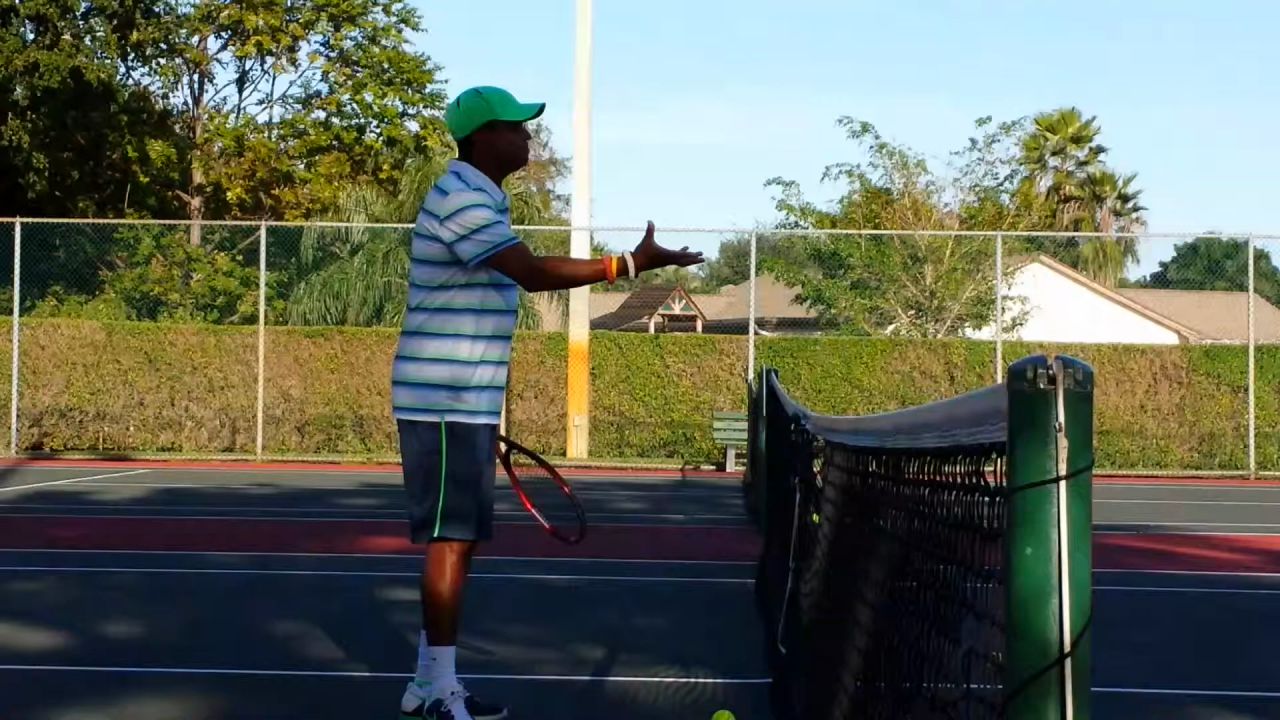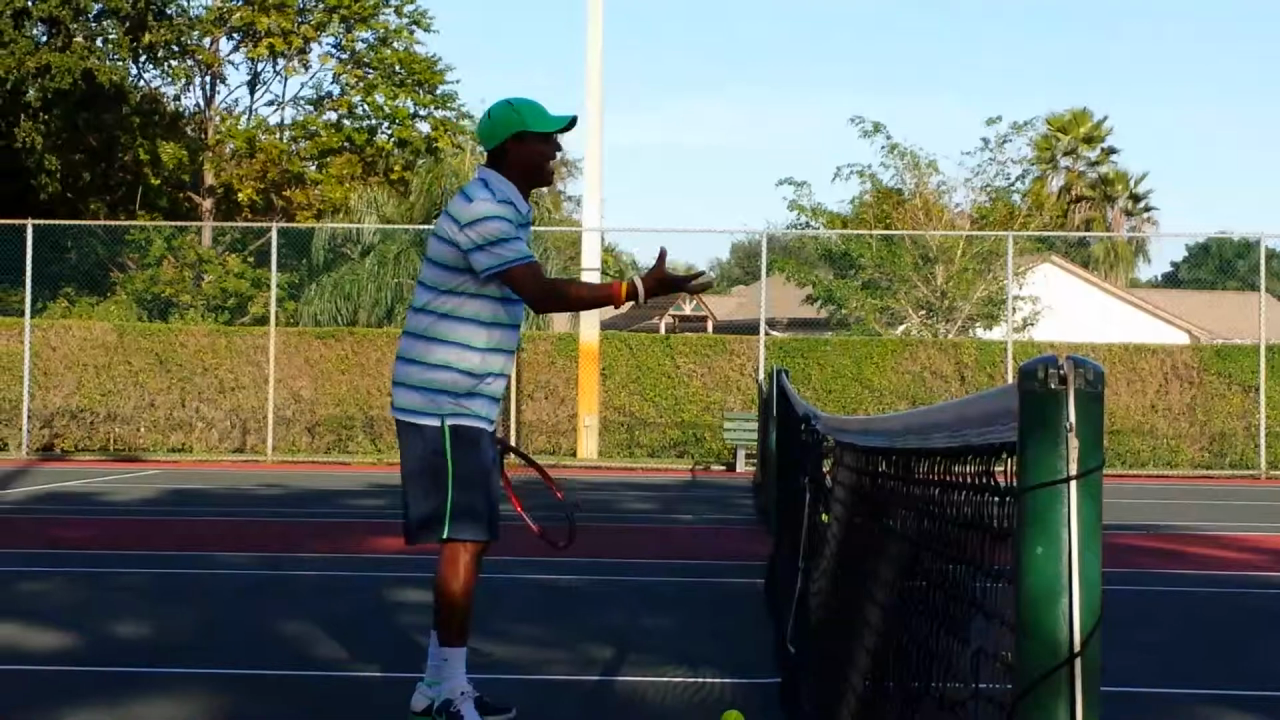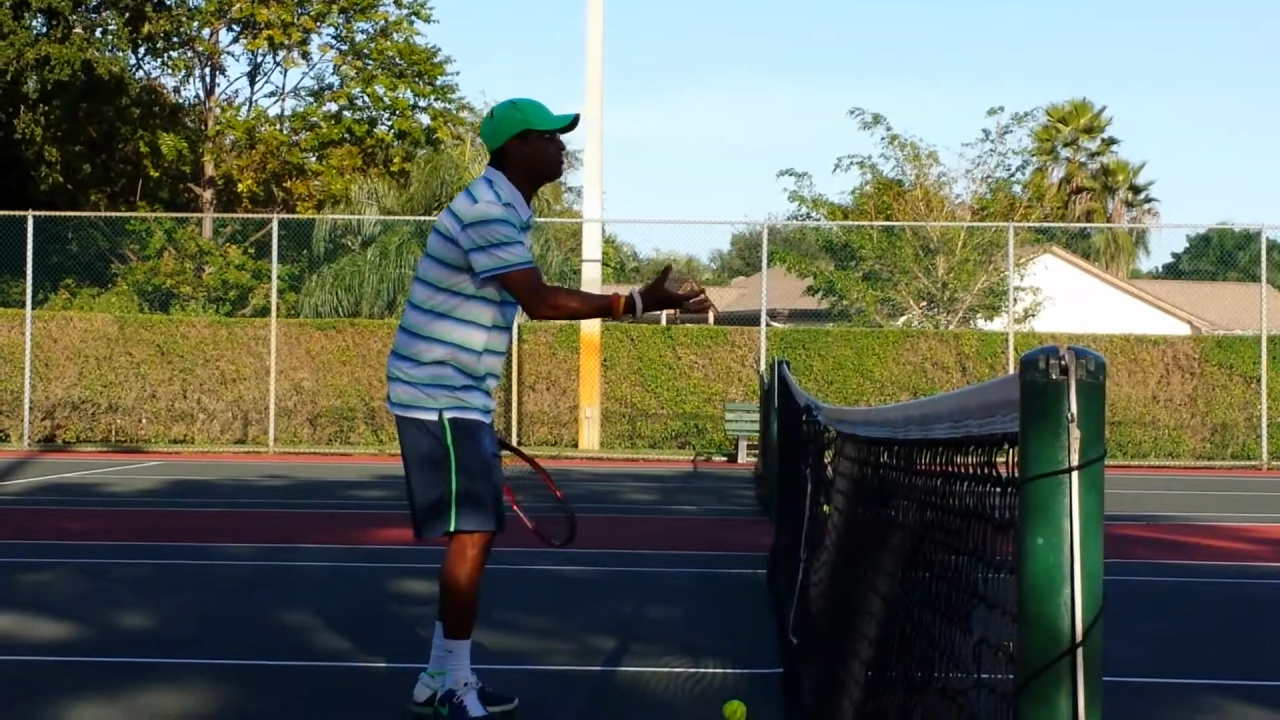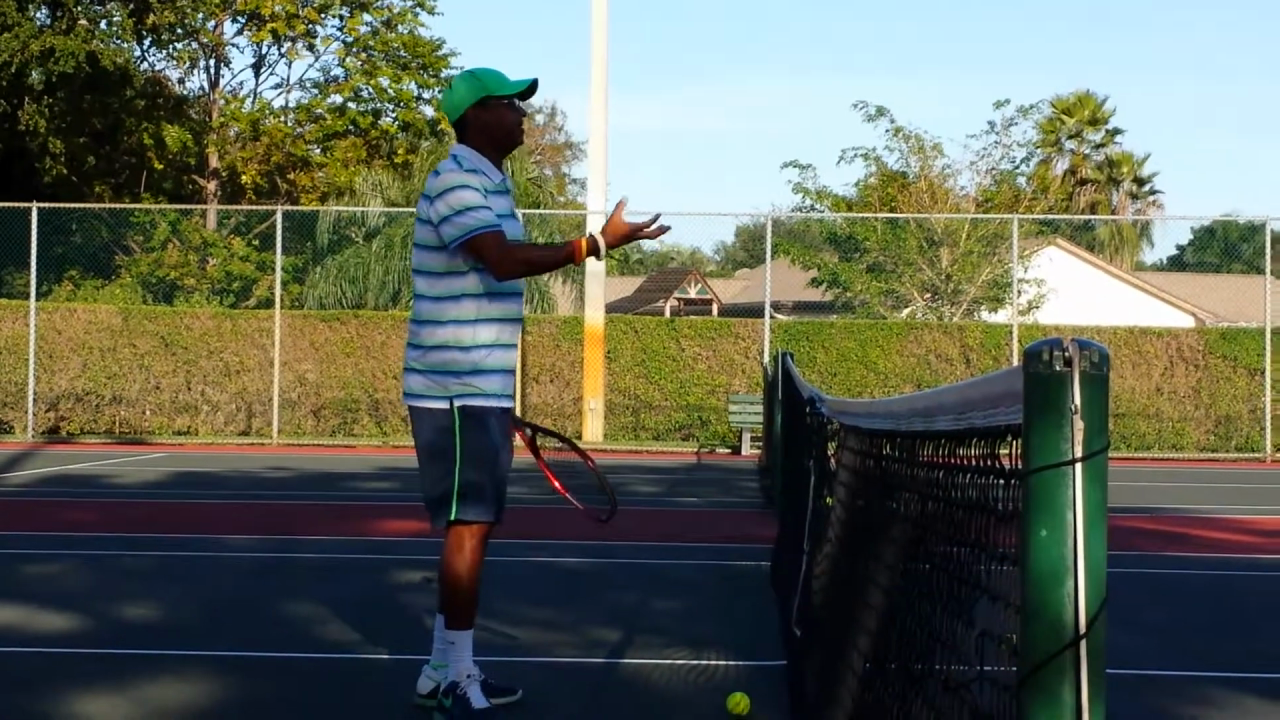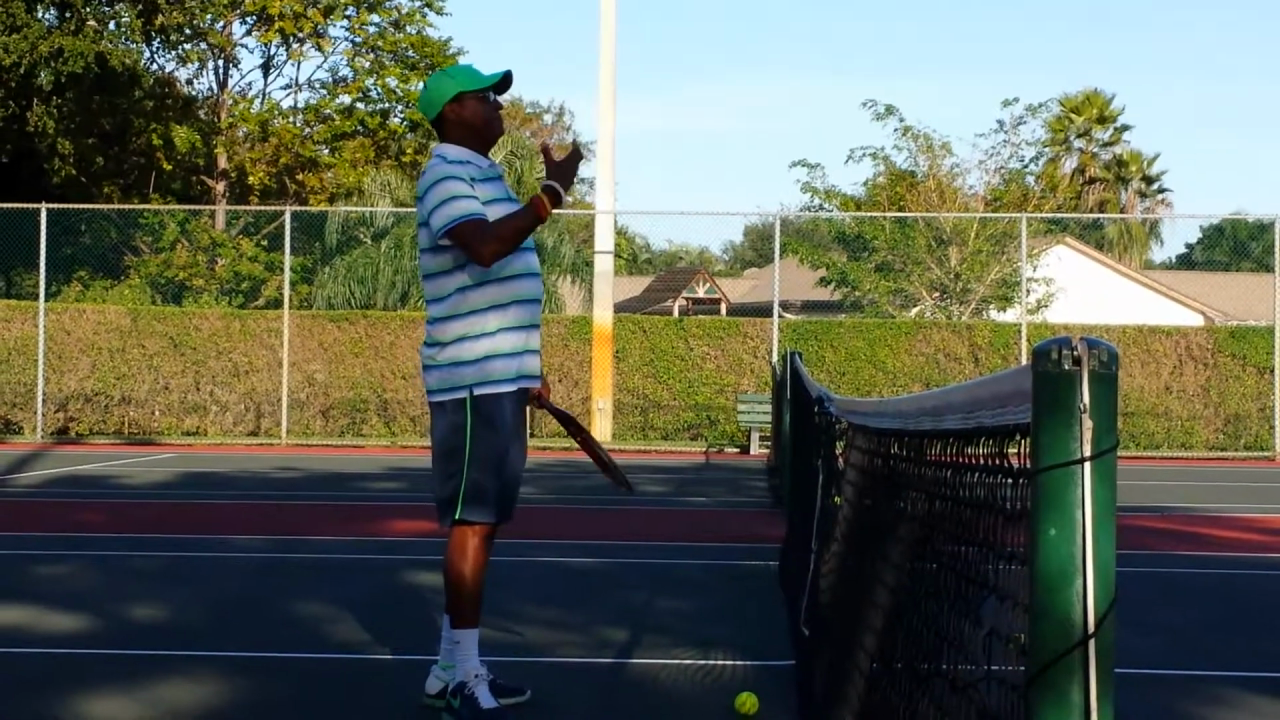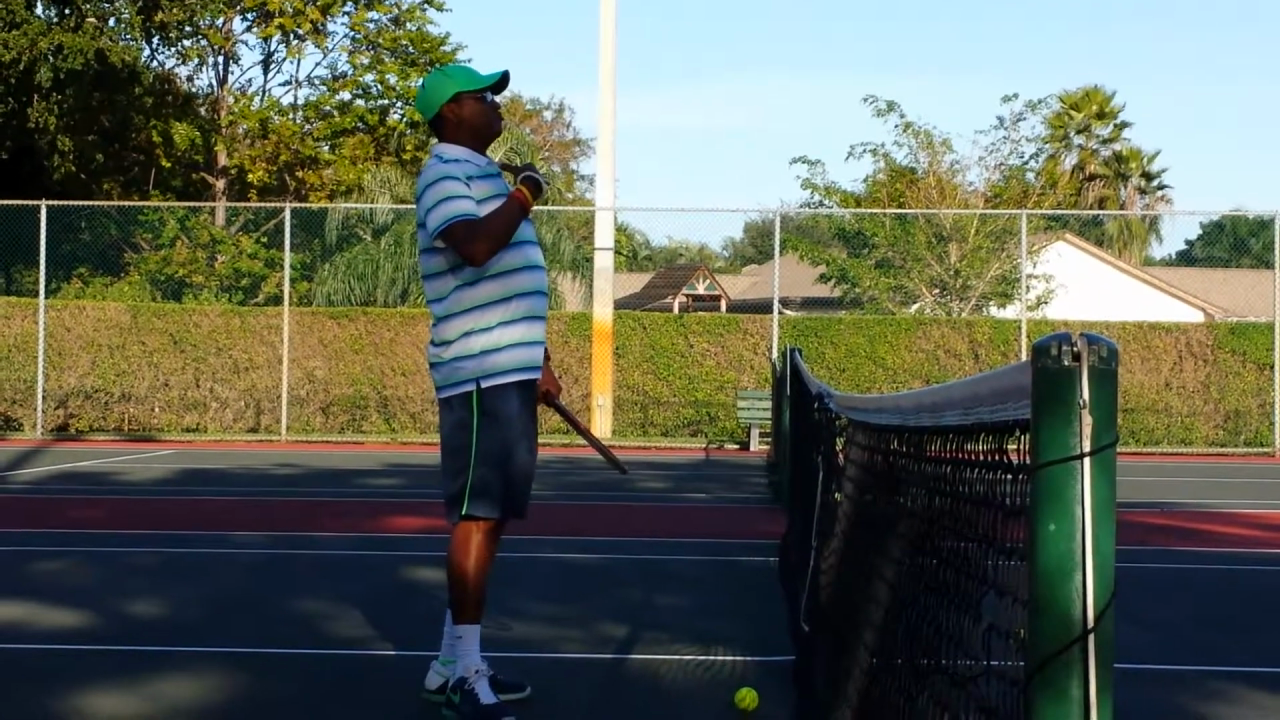
dt=0.4s
person 1, frame 1
left shoulder: (478, 197)
right shoulder: (460, 197)
right elbow: (532, 271)
right wrist: (630, 262)
left hip: (462, 402)
right hip: (444, 402)
left knee: (460, 538)
right knee: (452, 538)
person 1, frame 2
left shoulder: (503, 207)
right shoulder: (484, 207)
right elbow: (542, 293)
right wrist: (637, 288)
left hip: (462, 402)
right hip: (442, 402)
left knee: (471, 538)
right knee: (465, 539)
person 1, frame 3
left shoulder: (506, 208)
right shoulder: (485, 207)
right elbow: (537, 300)
right wrist: (637, 303)
left hip: (459, 396)
right hip: (440, 398)
left knee: (475, 532)
right knee: (472, 532)
person 1, frame 4
left shoulder: (488, 182)
right shoulder: (455, 179)
right elbow: (501, 262)
right wrist: (599, 242)
left hip: (479, 386)
right hip: (456, 387)
left knee: (477, 521)
right knee: (470, 522)
left ankle: (448, 667)
person 1, frame 5
left shoulder: (484, 174)
right shoulder: (447, 174)
right elbow: (484, 247)
left wrist: (528, 372)
right wrist: (553, 194)
left hip: (499, 376)
right hip: (473, 380)
left knee: (485, 518)
right knee: (473, 519)
left ankle: (458, 666)
person 1, frame 6
left shoulder: (484, 173)
right shoulder: (445, 173)
right elbow: (476, 248)
left wrist: (539, 362)
right wrist: (526, 192)
left hip: (508, 373)
right hip: (480, 375)
left knee: (491, 515)
right knee: (478, 515)
left ankle: (456, 662)
